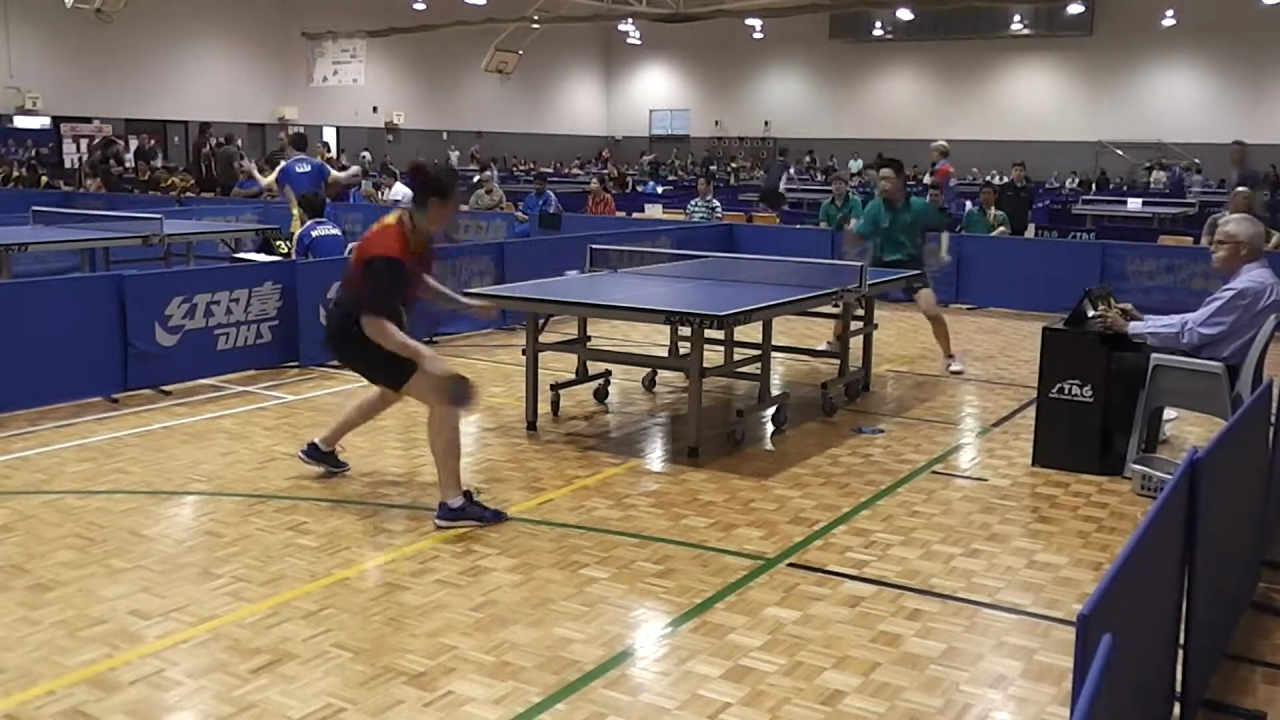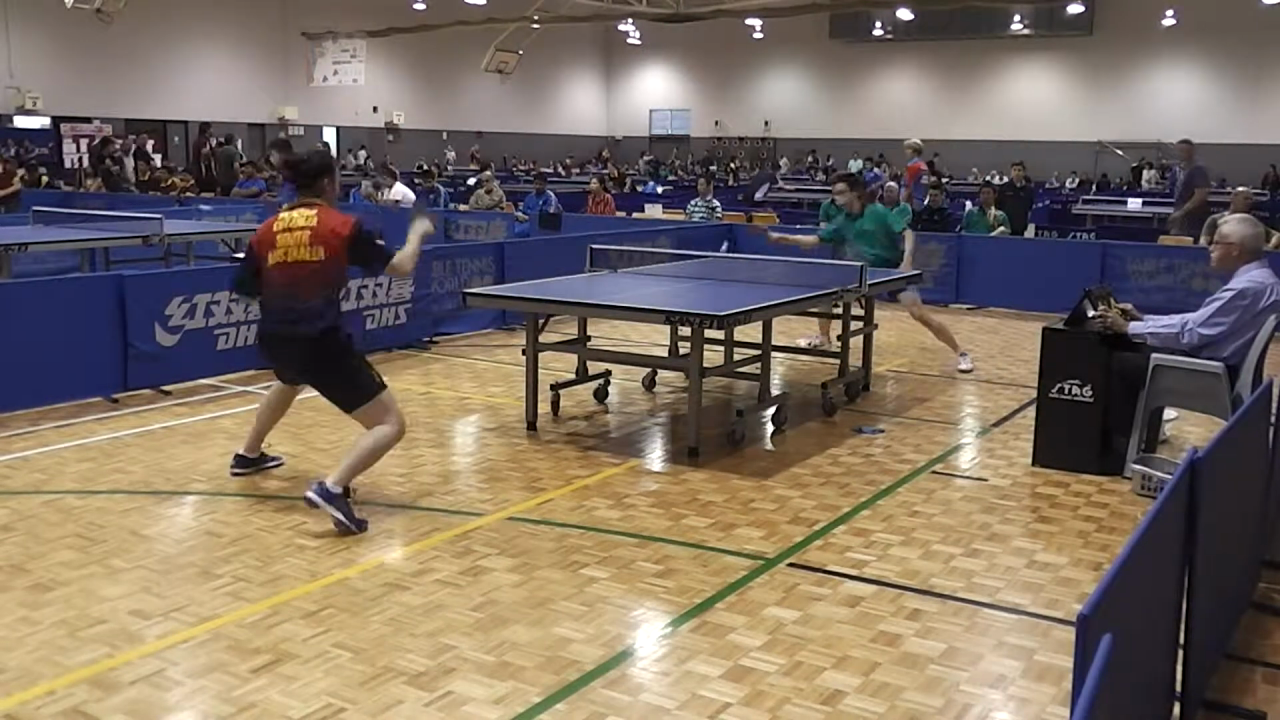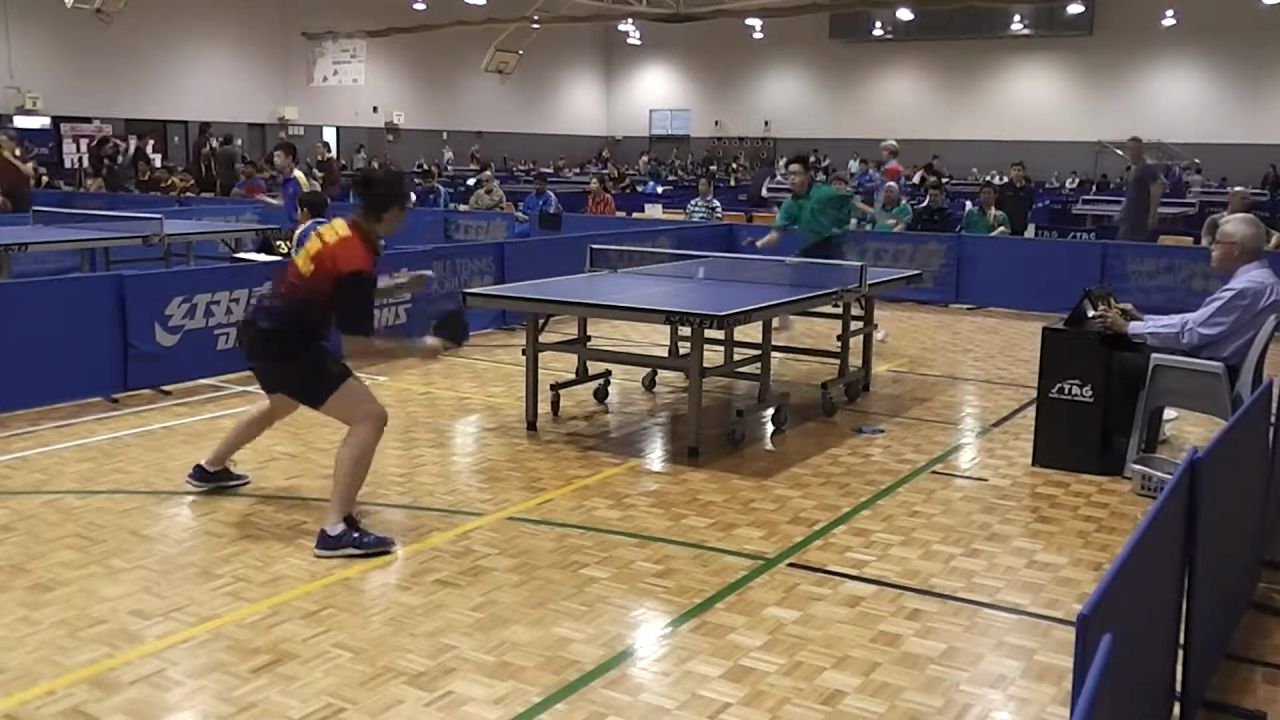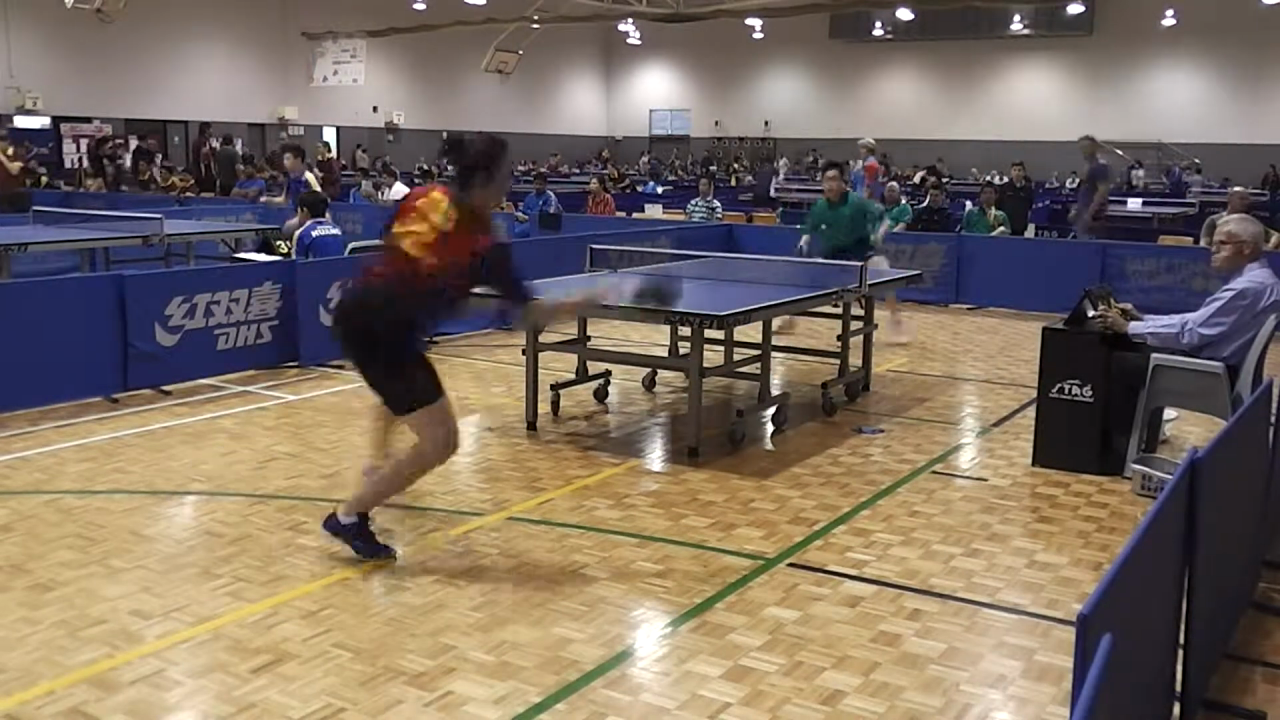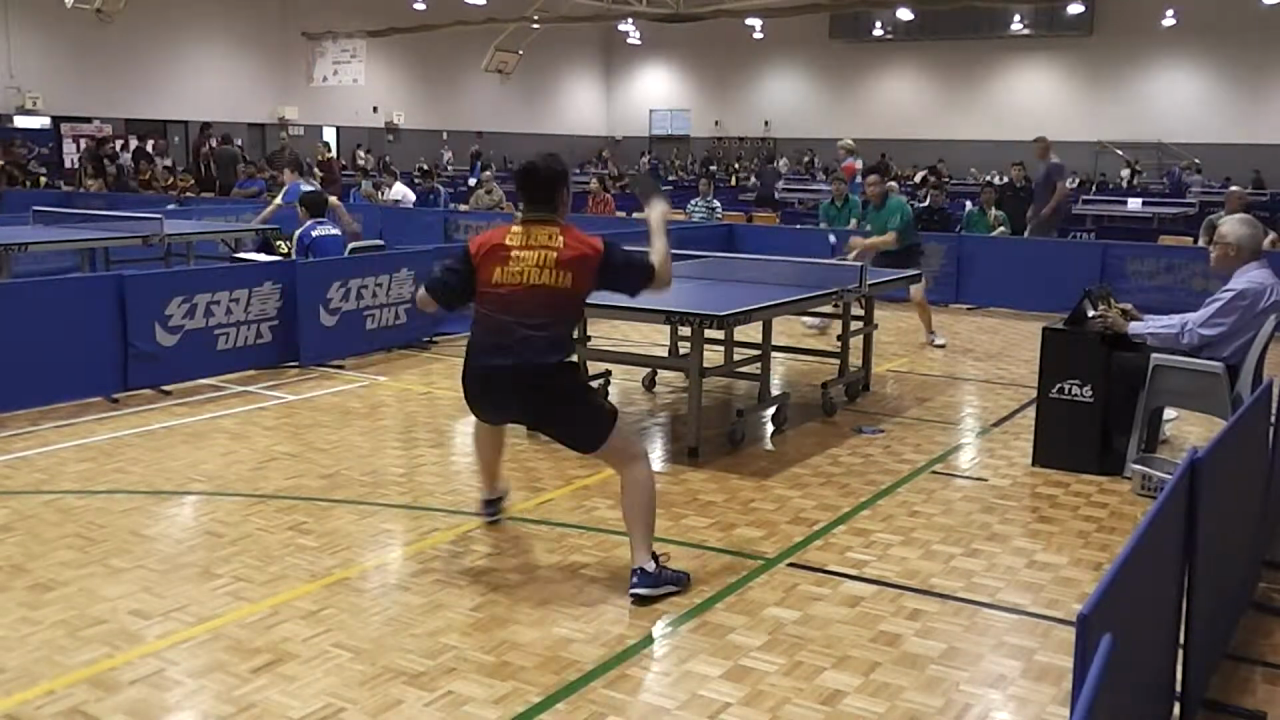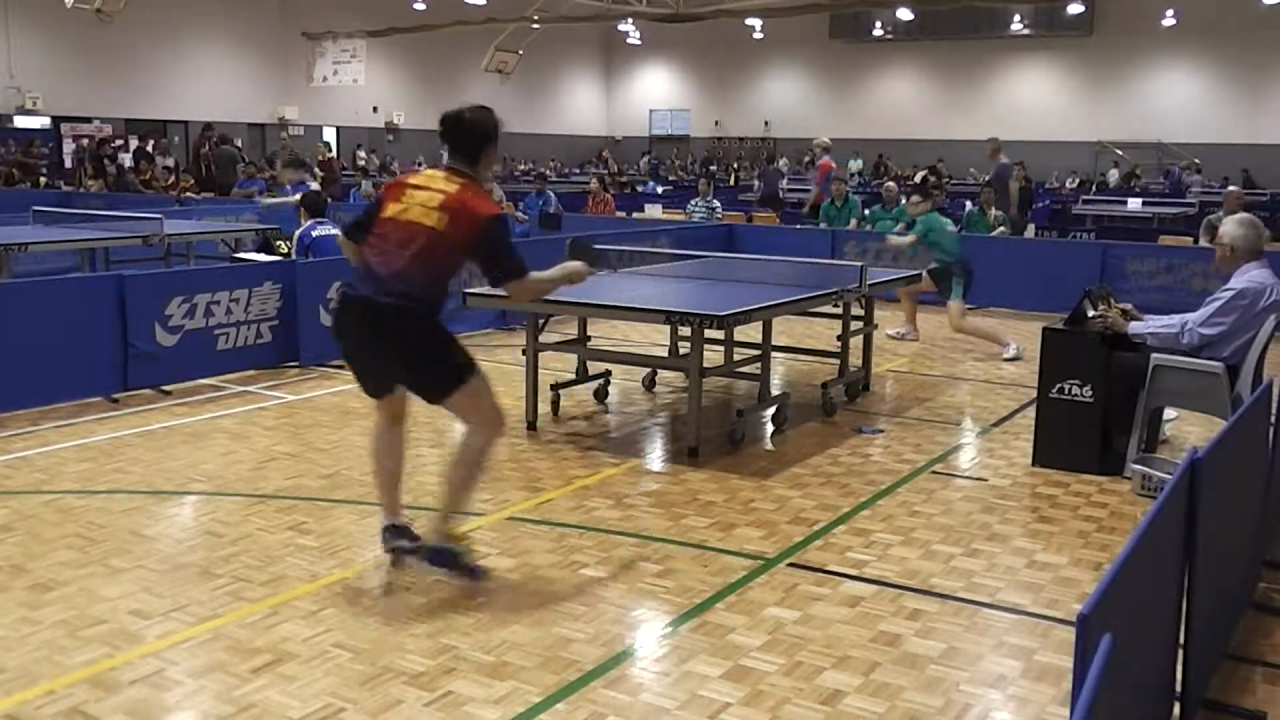
dt=0.4s
person 1, frame 1
left shoulder: (412, 228)
right shoulder: (388, 251)
left elbow: (417, 282)
right elbow: (374, 324)
left wrist: (462, 302)
right wrist: (424, 354)
left hip: (354, 326)
right hip: (354, 335)
left knee: (392, 390)
right knee: (445, 393)
left ankle: (321, 447)
right ankle: (452, 504)
person 1, frame 2
left shoulder: (265, 231)
right shoulder: (343, 226)
left elbow: (244, 291)
right elbow: (400, 269)
right wrist: (418, 232)
left hip: (274, 342)
right hip: (322, 343)
left knee: (287, 383)
right knee: (391, 424)
left ankle: (249, 454)
right ankle: (332, 487)
person 1, frame 3
left shoulder: (338, 230)
right shoulder: (356, 263)
right elbow: (356, 348)
left wrist: (401, 286)
right wrist: (418, 347)
left hip: (261, 333)
right hip: (285, 342)
left knee: (279, 406)
right knee: (370, 418)
left ankle: (209, 468)
right ankle: (336, 530)
person 1, frame 4
left shoulder: (422, 198)
right shoulder: (481, 246)
right elbow: (533, 313)
right wrist: (591, 302)
left hip: (355, 315)
right hip: (379, 334)
left knee: (406, 375)
right knee: (440, 442)
left ankle: (379, 463)
right ankle: (348, 517)
person 1, frame 5
left shoulder: (485, 244)
right shoulder: (589, 250)
left elbow: (428, 300)
right elbow: (660, 278)
right wrist: (658, 225)
left hip: (481, 379)
right hip: (545, 379)
left knee: (497, 411)
right knee: (633, 459)
left ankle: (491, 497)
right ankle: (644, 569)
person 1, frame 6
left shoulder: (401, 185)
right shoulder: (481, 210)
left elbow: (351, 243)
right elbow: (521, 288)
right wrist: (568, 272)
left hip: (353, 313)
right hip: (406, 322)
left knee: (391, 411)
right knee: (487, 423)
left ankle: (394, 525)
right ankle: (442, 541)
person 2, frame 1
left shoulder: (1248, 287)
right shoulder: (1257, 279)
left elbow: (1190, 332)
right elbow: (1197, 320)
left wrist: (1128, 328)
right wrist: (1143, 318)
right hip: (1215, 364)
left knee: (1120, 364)
right knee: (1140, 352)
left ankle: (1123, 446)
right ankle: (1140, 438)
person 2, frame 2
left shoulder: (1248, 287)
right shoulder: (1257, 279)
left elbow: (1190, 332)
right elbow: (1197, 320)
left wrist: (1129, 327)
right wrist: (1143, 318)
left knee: (1120, 364)
right knee: (1141, 352)
left ankle: (1123, 445)
right ankle: (1140, 438)
person 2, frame 3
left shoulder: (1248, 287)
right shoulder: (1257, 279)
left elbow: (1190, 332)
right elbow: (1197, 320)
left wrist: (1129, 327)
right wrist: (1143, 318)
right hip: (1214, 364)
left knee: (1120, 364)
right knee: (1138, 352)
left ankle: (1123, 444)
right ankle: (1140, 437)
person 2, frame 4
left shoulder: (1249, 287)
right shoulder: (1255, 279)
left elbow: (1190, 332)
right elbow: (1196, 320)
left wrist: (1128, 327)
right wrist: (1143, 318)
right hip: (1213, 364)
left knee: (1120, 364)
right knee: (1136, 352)
left ankle: (1123, 444)
person 2, frame 5
left shoulder: (1249, 287)
right shoulder: (1256, 279)
left elbow: (1190, 332)
right elbow: (1197, 321)
left wrist: (1129, 328)
right wrist: (1143, 318)
right hip: (1215, 364)
left knee: (1120, 364)
right knee: (1137, 352)
left ankle: (1123, 444)
person 2, frame 6
left shoulder: (1248, 287)
right shoulder: (1258, 278)
left elbow: (1190, 332)
right elbow: (1198, 320)
left wrist: (1128, 328)
right wrist: (1143, 318)
right hip: (1213, 363)
left knee: (1120, 364)
right knee: (1137, 352)
left ankle: (1124, 444)
person 3, frame 1
left shoulder: (919, 207)
right shoulder: (874, 208)
left elbow: (941, 225)
right elbow: (857, 238)
left hip: (911, 264)
right hip: (881, 264)
left knee: (932, 312)
left ankle: (949, 357)
right ankle: (835, 344)
person 3, frame 2
left shoulder: (879, 212)
right shoulder: (841, 221)
left elbow: (907, 233)
right elbow: (817, 240)
left wrist: (907, 261)
right wrist: (785, 238)
left hip: (892, 268)
left knee: (919, 314)
left ankle: (960, 354)
right ankle: (822, 338)
person 3, frame 3
left shoulder: (823, 193)
right shoulder: (790, 205)
left elbow: (853, 203)
right elbow: (776, 233)
left wrist: (878, 215)
right wrist: (758, 244)
left hip: (832, 246)
right hip: (812, 247)
person 3, frame 4
left shoulder: (856, 202)
right shoulder: (821, 205)
left elbow: (885, 218)
right elbow: (809, 232)
left wrist: (880, 233)
right wrist: (804, 244)
left hip: (863, 247)
right hip: (836, 249)
person 3, frame 5
left shoulder: (896, 204)
right shoulder: (871, 209)
left elbow: (891, 239)
left wrist: (863, 243)
right wrist: (857, 252)
left hip: (909, 254)
right hip: (885, 255)
left knee: (917, 298)
left ankle: (930, 333)
person 3, frame 6
left shoulder: (927, 220)
right shoulder: (939, 221)
left elbow: (909, 241)
left wrist: (892, 240)
left hip: (956, 272)
right hip: (945, 269)
left knee: (958, 324)
right knee: (904, 287)
left ankle: (1008, 344)
right ankle: (910, 329)
